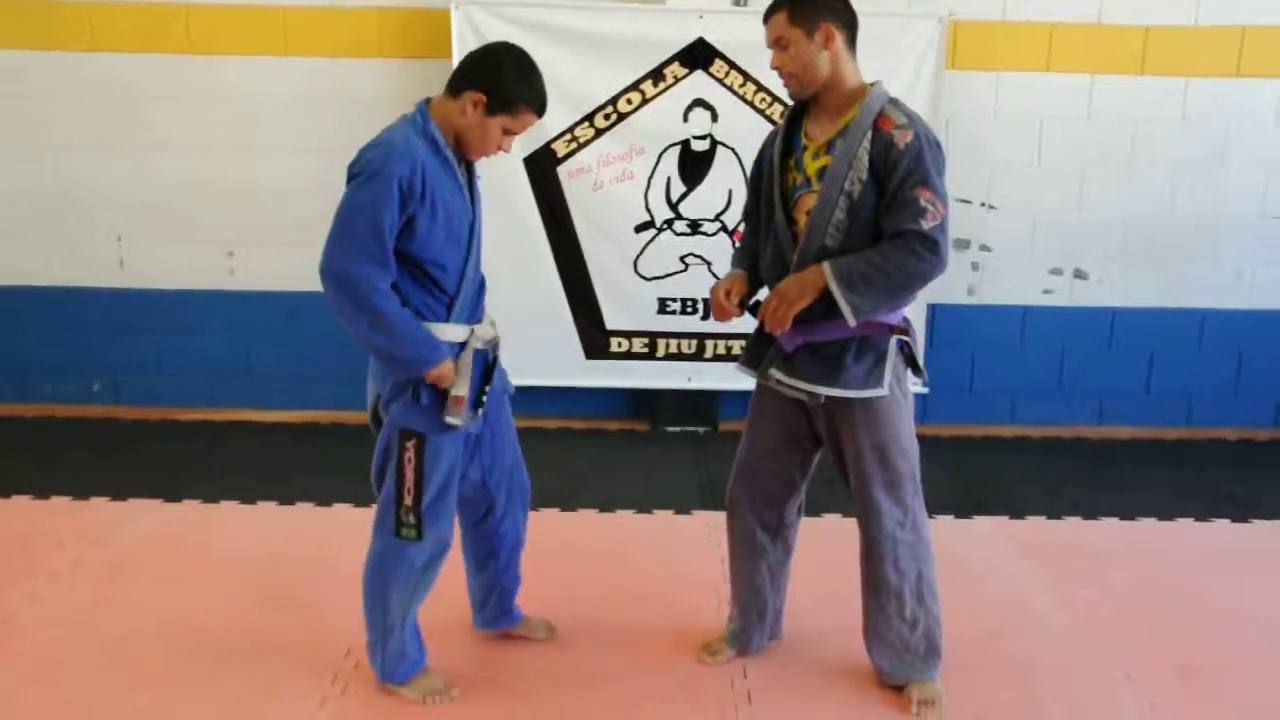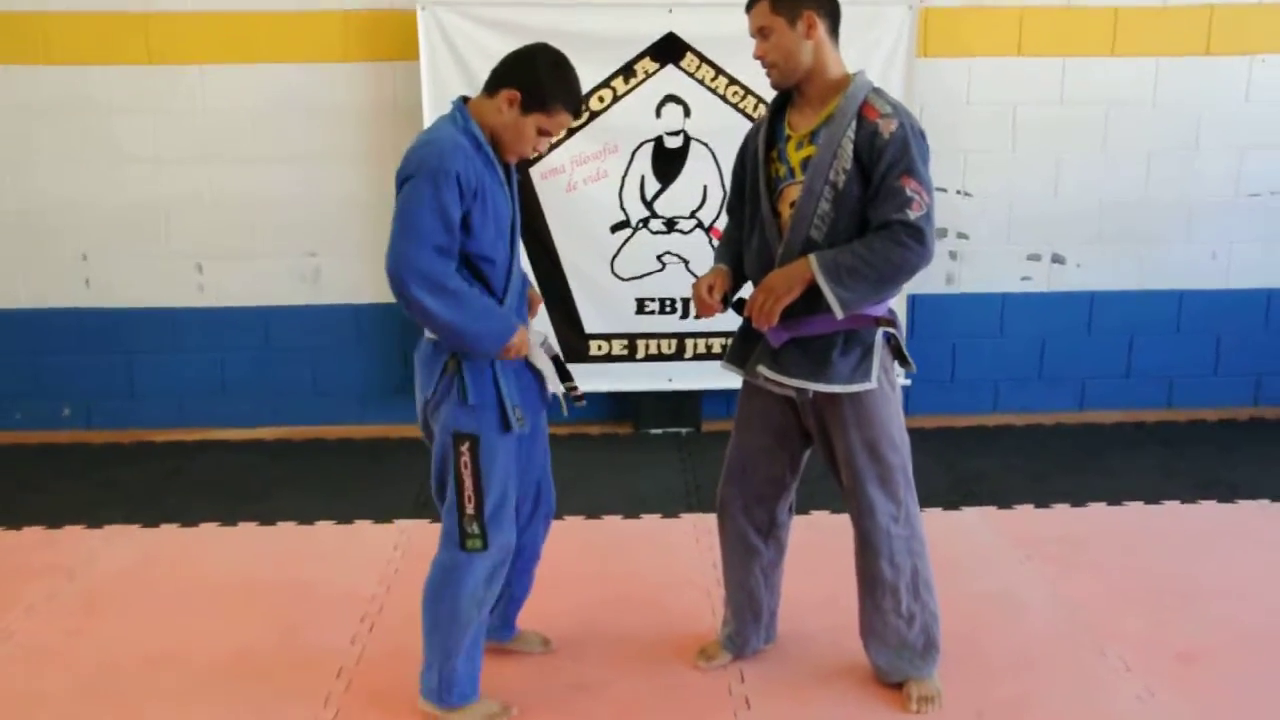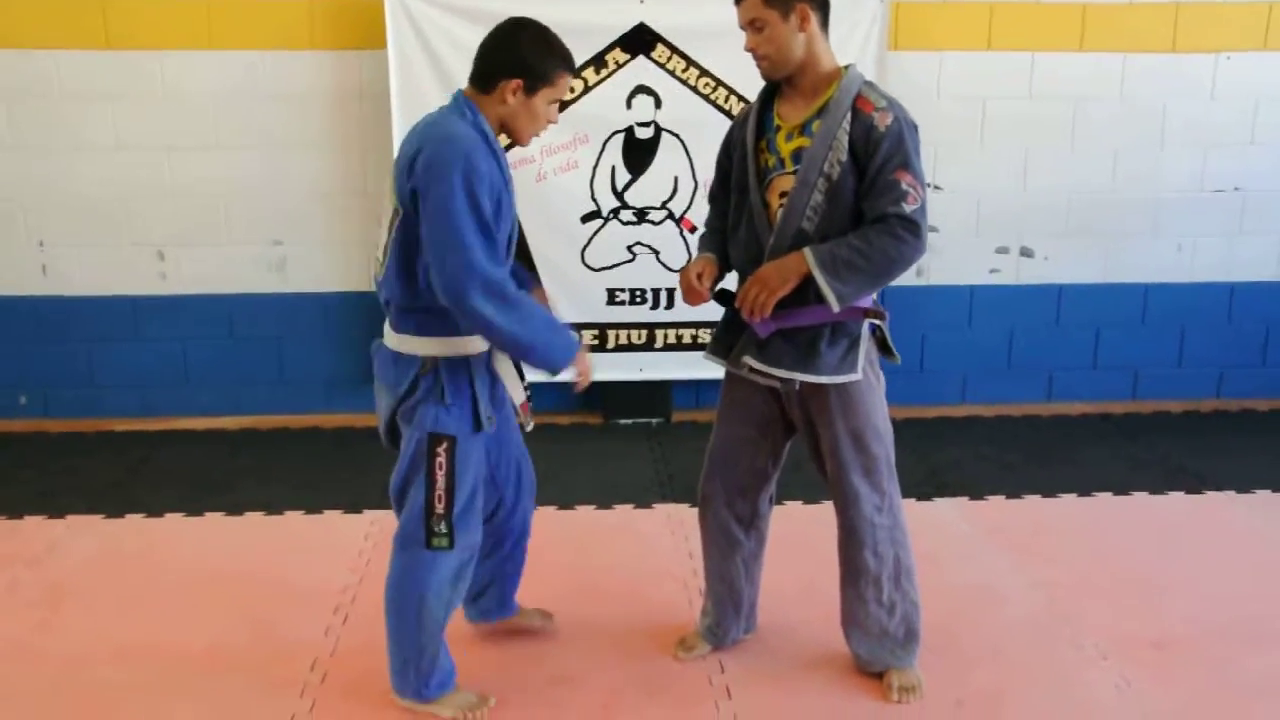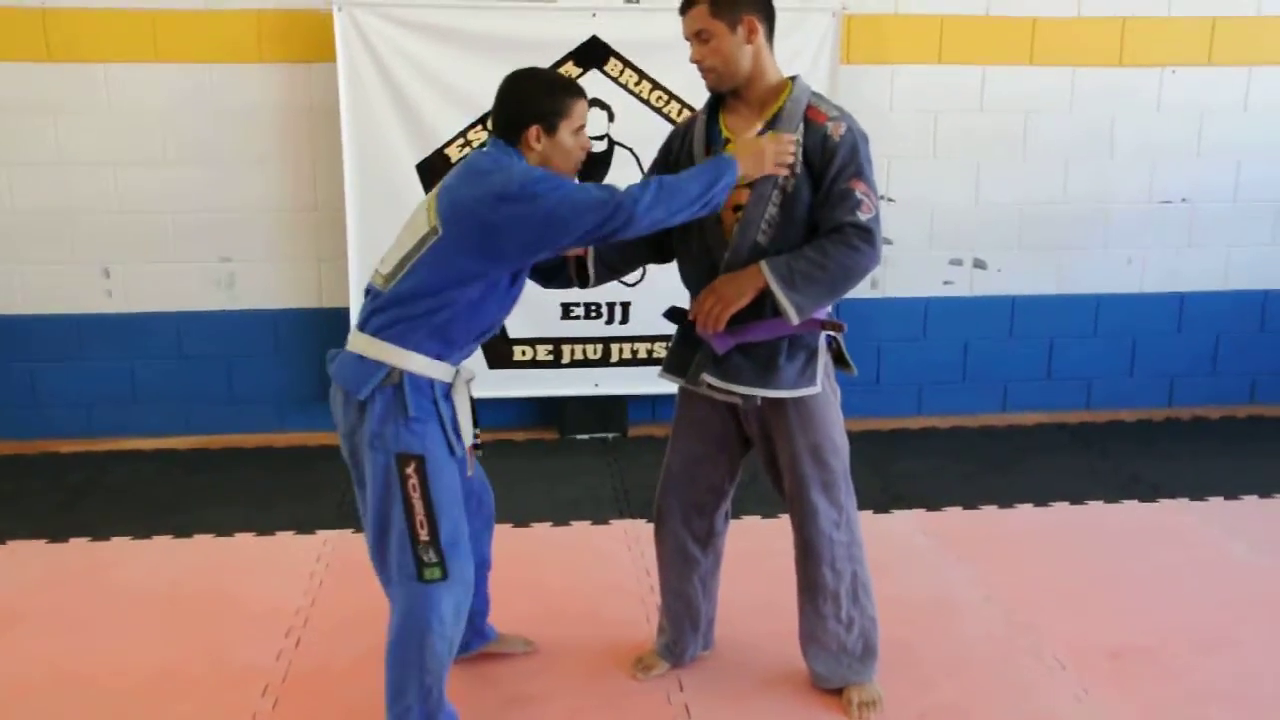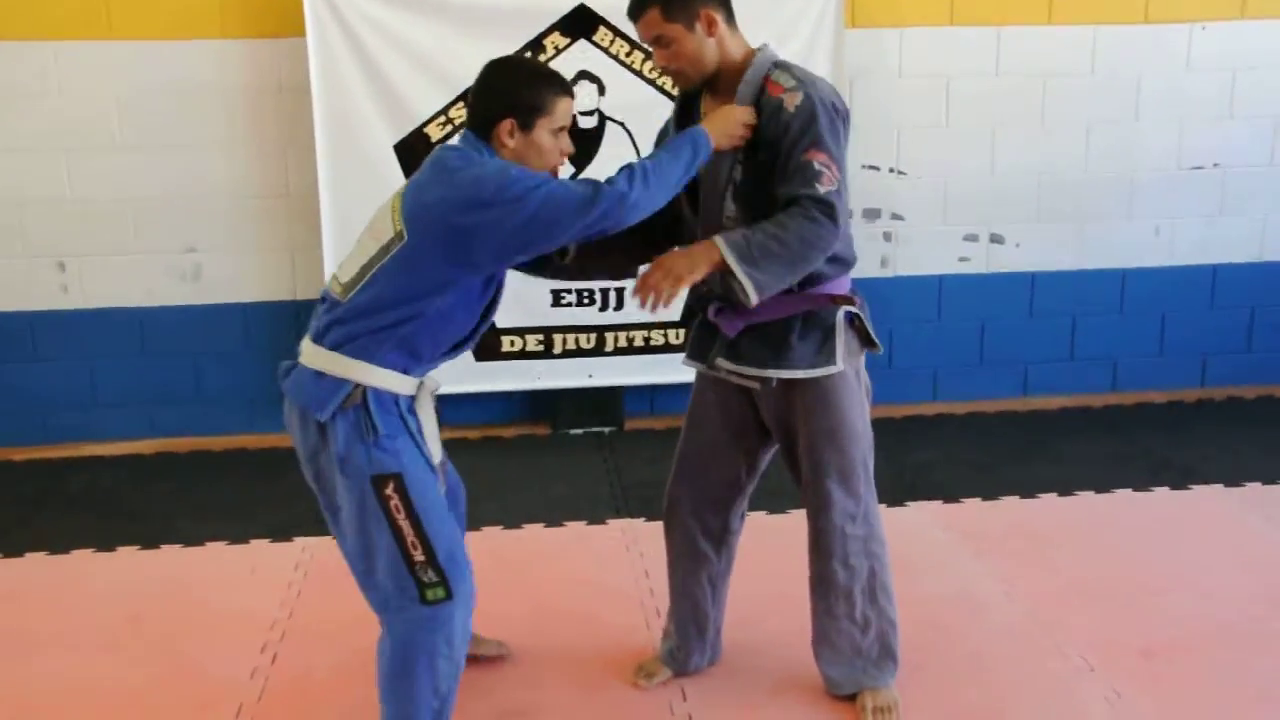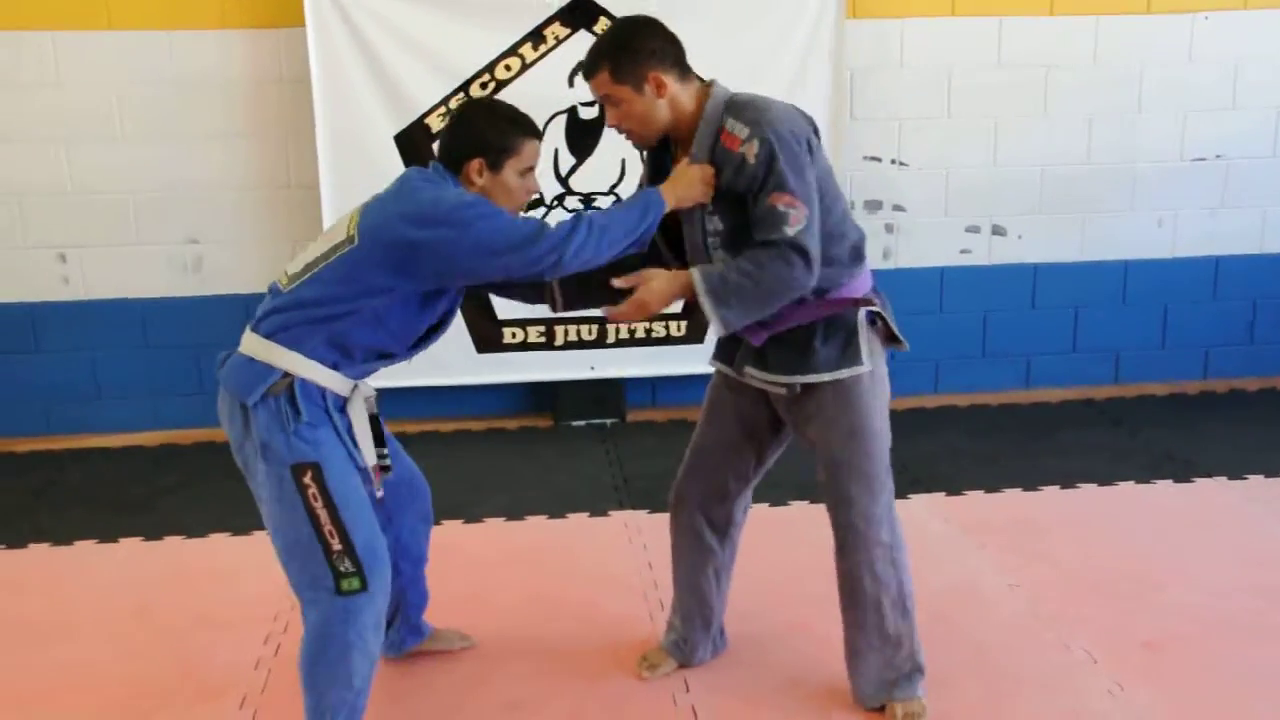
dt=0.7s
person 1, frame 1
left shoulder: (898, 136)
right shoulder: (784, 139)
left elbow: (924, 250)
left wrist: (821, 279)
right wrist: (742, 276)
left hip: (863, 359)
right hip: (787, 353)
left knee: (890, 517)
right knee: (755, 500)
left ankle: (910, 661)
right ankle: (750, 626)
person 1, frame 2
left shoulder: (883, 125)
right shoulder: (767, 130)
left elbow: (909, 240)
left wrist: (808, 272)
right wrist: (726, 270)
left hip: (850, 353)
right hip: (773, 348)
left knee: (882, 513)
right knee: (746, 501)
left ankle: (907, 658)
right ankle: (746, 629)
person 1, frame 3
left shoulder: (875, 119)
right shoulder: (751, 123)
left elbow: (902, 232)
right elbow: (725, 210)
left wrist: (801, 265)
right wrist: (710, 258)
left hip: (835, 344)
right hip: (755, 338)
left knee: (866, 504)
right knee: (727, 491)
left ankle: (888, 647)
right ankle: (724, 619)
person 1, frame 4
left shoulder: (827, 129)
right shoulder: (693, 135)
left elbow: (857, 243)
right elbow: (648, 229)
left wrist: (756, 280)
right wrist: (576, 253)
left hip: (791, 359)
right hip: (709, 356)
left knee: (823, 517)
right knee: (684, 510)
left ankle: (845, 663)
right ankle: (684, 637)
person 1, frame 5
left shoulder: (797, 102)
right shoulder: (690, 116)
left elbow: (815, 224)
right elbow: (657, 233)
left wrist: (712, 257)
right wrist: (562, 249)
left hip: (815, 342)
right hip: (730, 344)
left knee: (840, 510)
right knee: (697, 504)
right ankle: (689, 643)
person 1, frame 6
left shoulder: (765, 134)
right shoulder: (667, 158)
left elbow: (791, 261)
right elbow: (638, 259)
left wrist: (685, 287)
left hip: (833, 345)
right hip: (752, 351)
left knee: (863, 519)
right knee: (700, 497)
right ankle: (692, 635)
person 2, frame 1
left shoulder: (453, 154)
right shoulder: (395, 160)
right elbow: (348, 269)
left wrist: (477, 320)
right wrist: (425, 356)
left hip: (474, 361)
right hip: (423, 374)
left knee: (503, 495)
right knee: (417, 529)
left ankle: (498, 612)
right ankle: (396, 662)
person 2, frame 2
left shoulder: (492, 153)
right shoulder: (441, 158)
right elbow: (415, 274)
left wrist: (520, 290)
right wrist: (499, 332)
left hip: (510, 362)
right hip: (468, 373)
left knee: (530, 509)
right knee: (480, 537)
left ankle: (495, 626)
person 2, frame 3
left shoulder: (463, 139)
right shoulder: (455, 151)
right elbow: (469, 280)
left wrist: (538, 338)
right wrist: (560, 346)
left hip: (467, 359)
right hip: (435, 369)
left knee: (510, 487)
right knee: (439, 532)
left ankle: (492, 602)
person 2, frame 4
left shoulder: (492, 177)
right shoulder: (509, 191)
right elbow: (622, 212)
right wrist: (736, 165)
left hip: (414, 383)
right hip: (394, 390)
left knee: (468, 510)
right knee: (435, 571)
left ankle: (468, 634)
person 2, frame 5
left shoulder: (462, 177)
right shoulder: (483, 191)
left elbow: (556, 246)
right elbow: (607, 205)
right wrist: (705, 137)
left hip: (361, 393)
right hip: (351, 407)
left knee: (441, 504)
right knee: (435, 589)
left ankle: (448, 642)
person 2, frame 6
left shoulder: (433, 206)
right shoulder: (439, 214)
left elbow: (526, 268)
right elbow: (554, 248)
right wrist: (665, 199)
left hip: (318, 391)
right hip: (282, 397)
left knee: (403, 502)
right knee: (354, 574)
left ankle: (401, 631)
